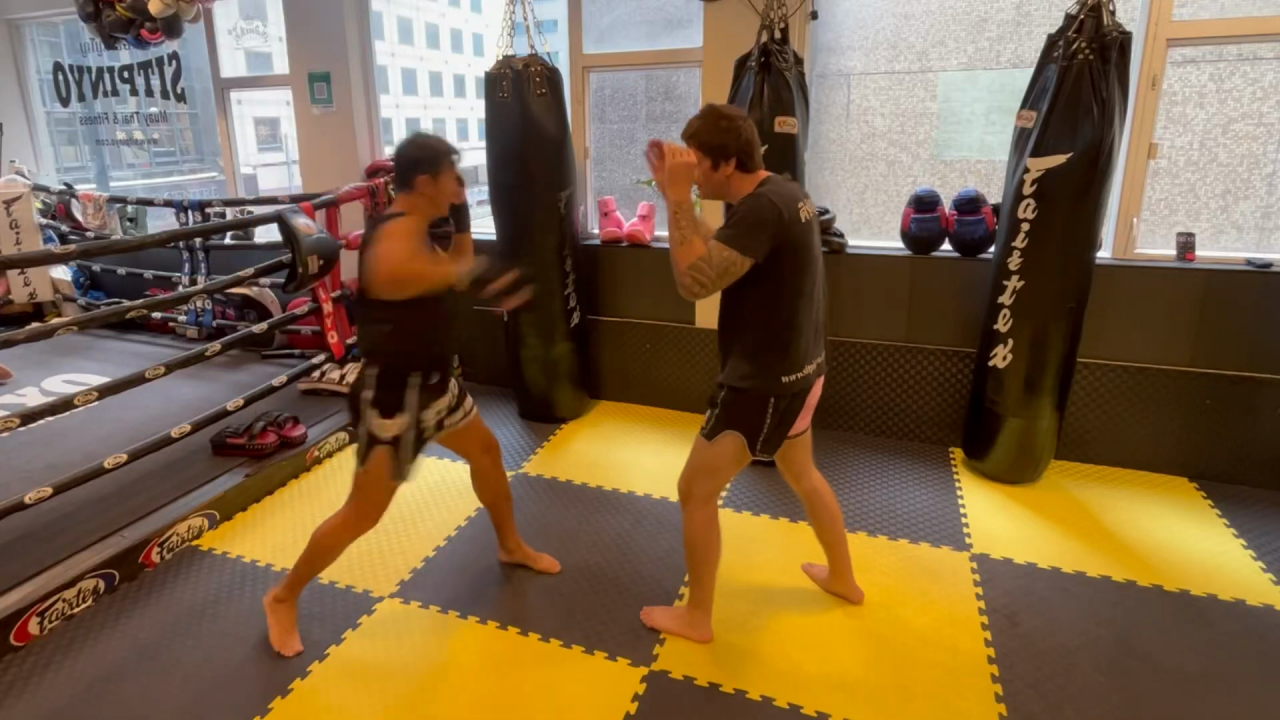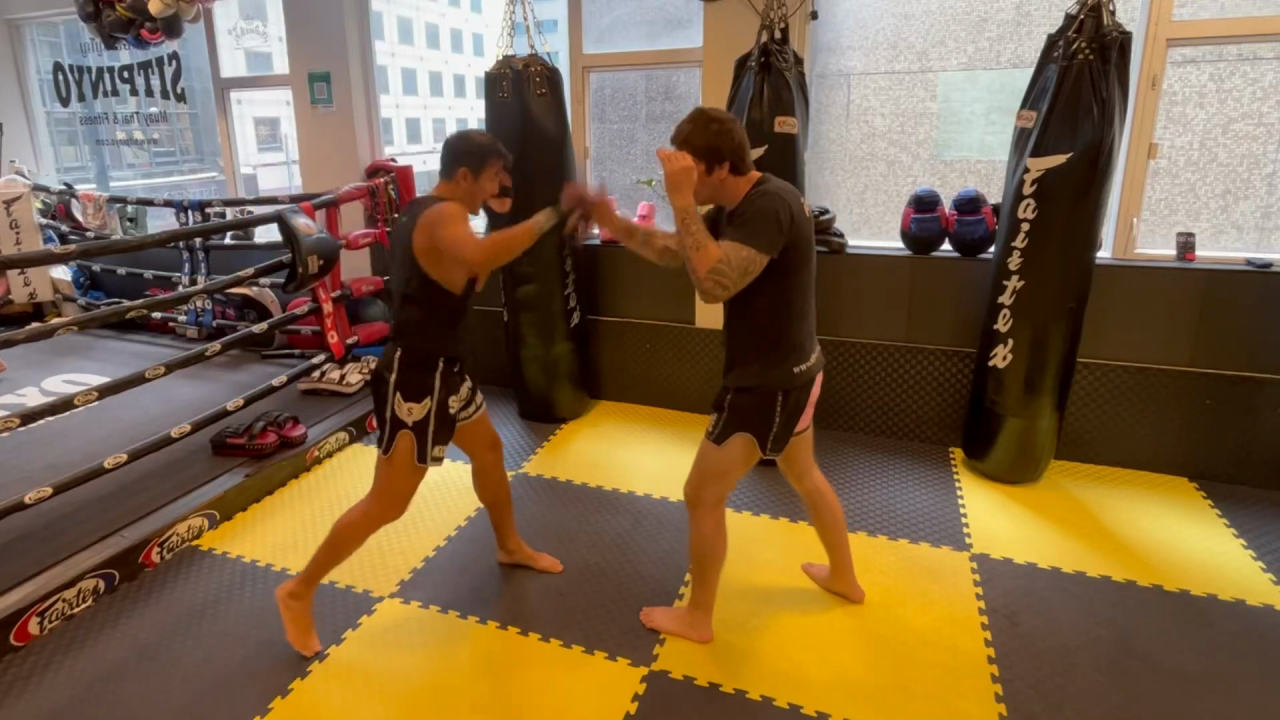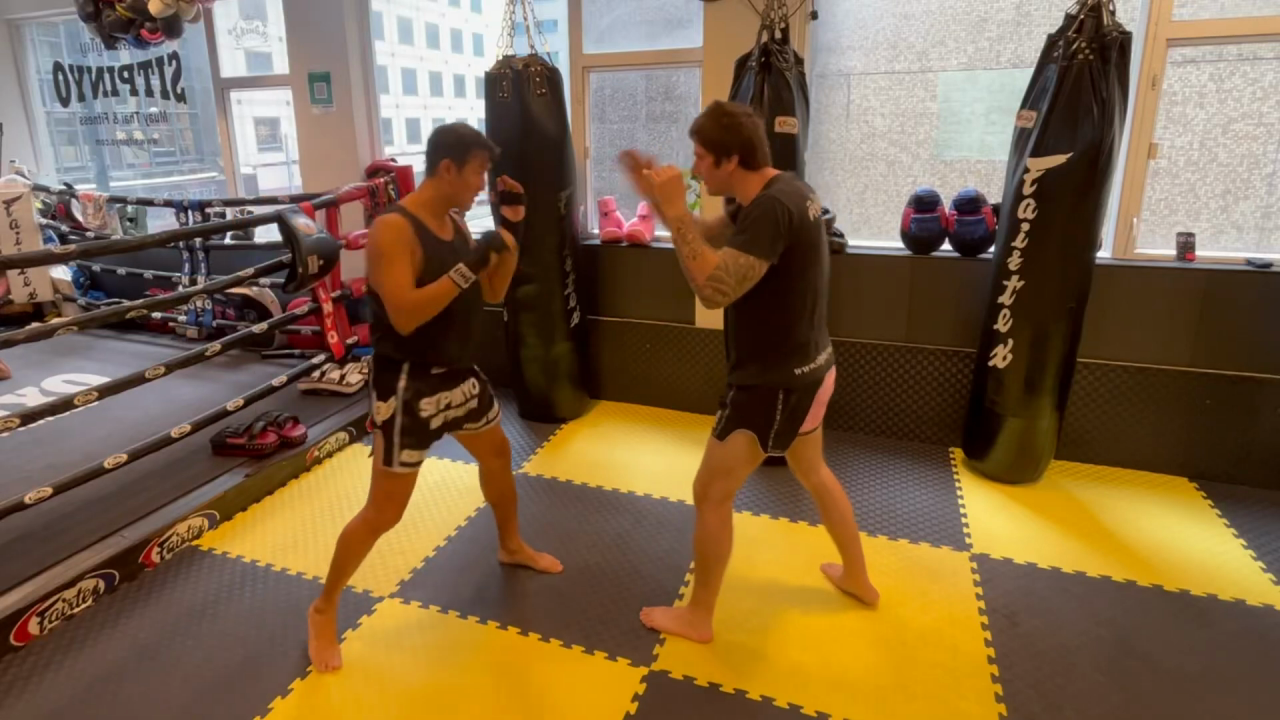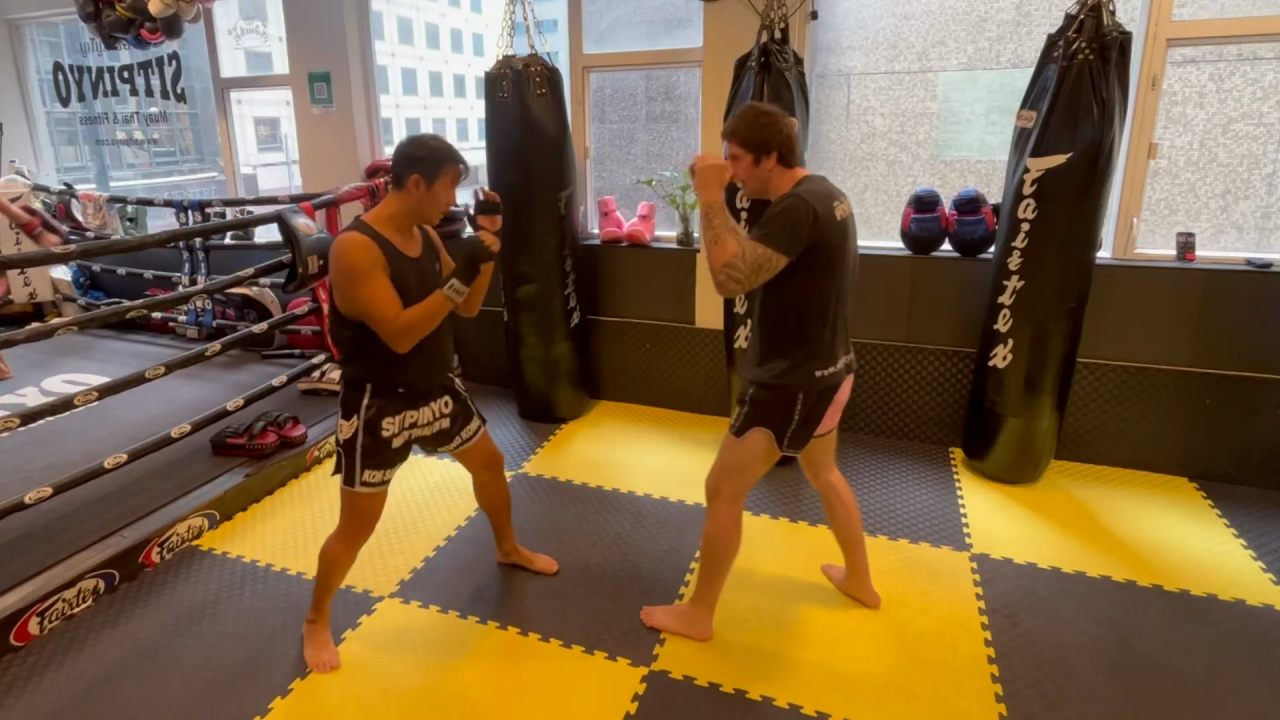
dt=0.2s
person 1, frame 1
left shoulder: (762, 209)
right shoulder: (785, 194)
left elbow: (695, 280)
right elbow: (717, 249)
left wrist: (678, 197)
right wrist: (674, 190)
left hip: (762, 384)
right hip: (798, 371)
left knee: (695, 491)
right knee: (801, 475)
left ankle: (696, 616)
right ankle: (843, 578)
person 1, frame 2
left shoulder: (770, 205)
right shoulder: (739, 204)
left elbow: (715, 283)
right elbow: (673, 252)
left wrist: (682, 202)
right wrist: (613, 222)
left hip: (768, 382)
right hip: (792, 370)
left knee: (703, 495)
right knee: (804, 473)
left ankle: (696, 616)
right ankle: (844, 577)
person 1, frame 3
left shoulder: (769, 209)
right shoulder: (777, 193)
left elbow: (715, 288)
right elbow: (708, 238)
left wrist: (675, 209)
right wrist: (656, 196)
left hip: (771, 381)
right hip: (808, 368)
left knee: (710, 492)
right knee: (814, 473)
left ankle: (698, 616)
right ankle: (857, 577)
person 1, frame 4
left shoulder: (798, 208)
right shoulder: (822, 194)
left elbow: (731, 278)
right elbow: (749, 251)
left wrist: (710, 198)
right wrist: (719, 198)
left hip: (792, 381)
right hip: (829, 370)
left knee: (723, 490)
right knee: (824, 473)
left ankle: (697, 614)
right ankle: (860, 581)
person 2, frame 1
left shoulder: (416, 227)
right shoulder: (399, 235)
left elbow: (457, 270)
right elbow: (423, 276)
left wrist: (458, 217)
right wrist: (478, 273)
left hip: (431, 381)
right hip: (398, 391)
left knee: (488, 450)
right knee: (363, 514)
left ankle: (511, 546)
right ankle: (283, 599)
person 2, frame 2
left shoulder: (428, 215)
right shoulder: (443, 215)
left elbow: (469, 277)
right elbow: (477, 258)
left wrist: (498, 217)
right wrist: (549, 215)
left hip: (439, 369)
right hip: (420, 376)
left knee: (489, 448)
right knee: (386, 504)
left ankle: (510, 546)
right ankle: (298, 591)
person 2, frame 3
left shoulder: (454, 223)
right shoulder: (393, 229)
left elbow: (493, 293)
right elbow: (404, 318)
left wrist: (511, 229)
right wrist: (467, 269)
left hip: (459, 374)
right hip: (408, 383)
left knee: (497, 452)
right knee: (383, 511)
left ankle: (512, 546)
right ankle: (324, 609)
person 2, frame 4
left shoulder: (427, 237)
right shoulder: (355, 248)
left elbow: (469, 309)
right elbow: (400, 336)
left wrist: (488, 241)
right wrist: (457, 277)
left hip: (437, 390)
right hip: (379, 405)
left knee: (490, 464)
right knee: (357, 528)
left ankle: (508, 548)
right ankle: (317, 620)
